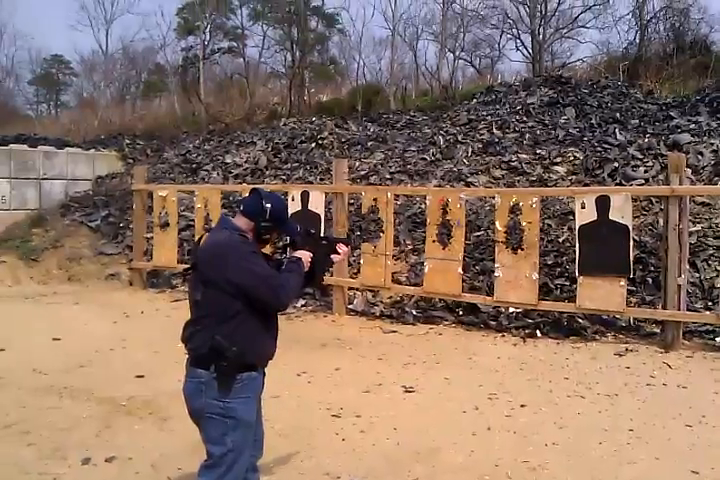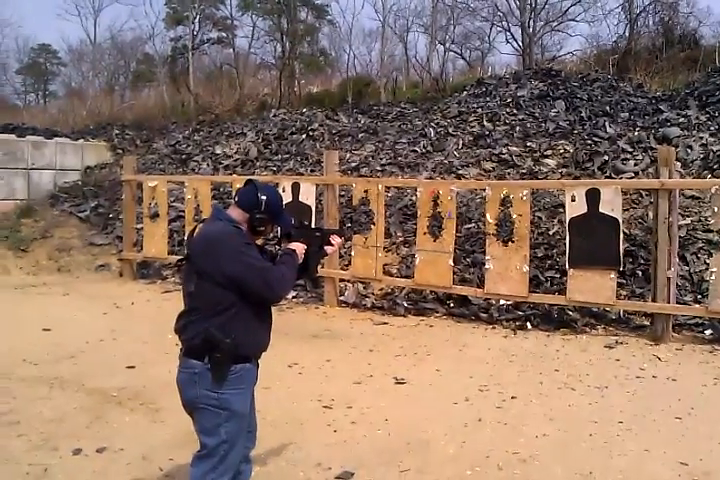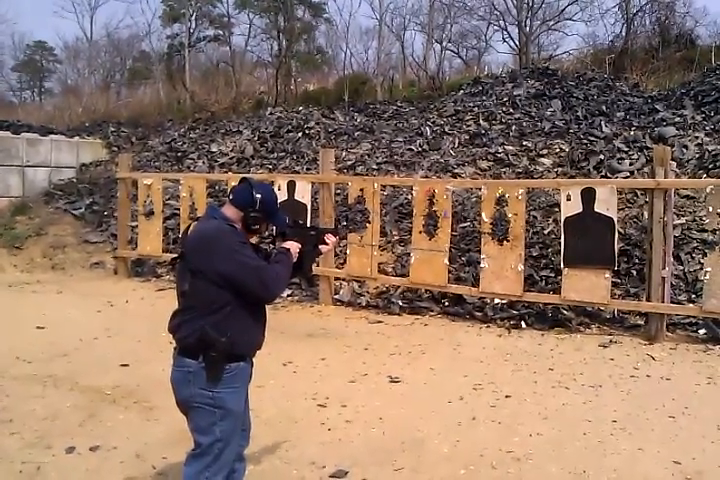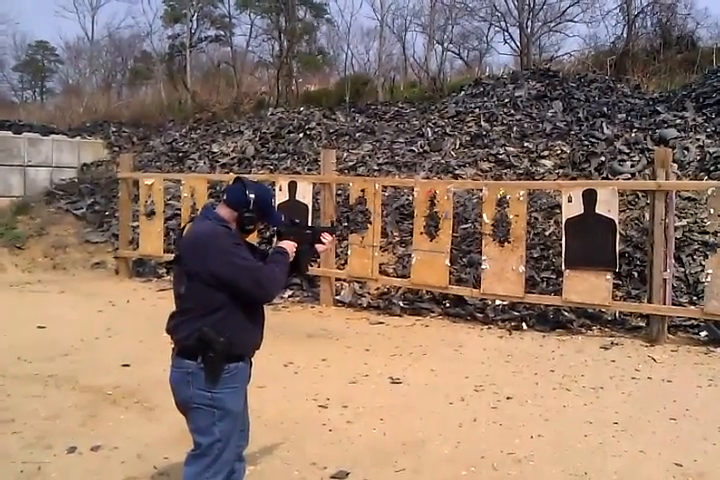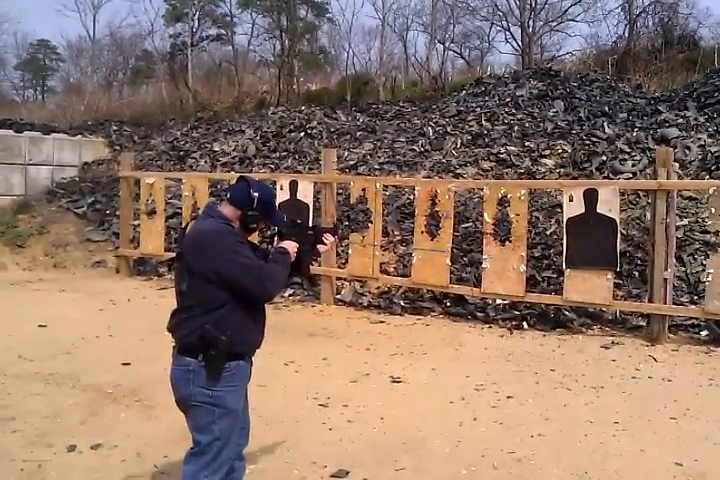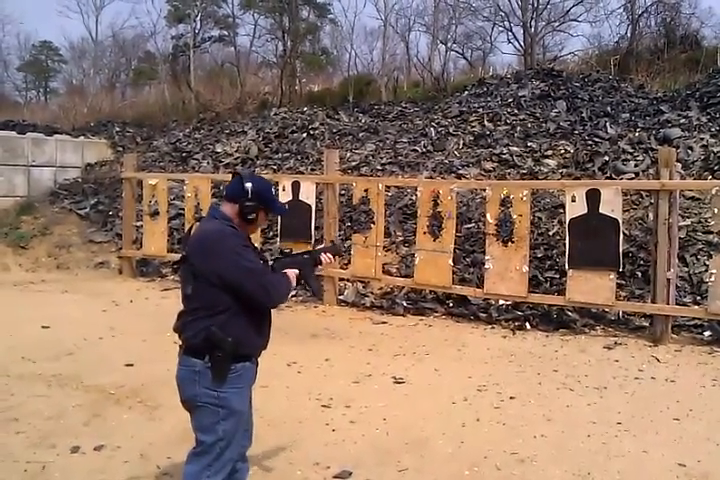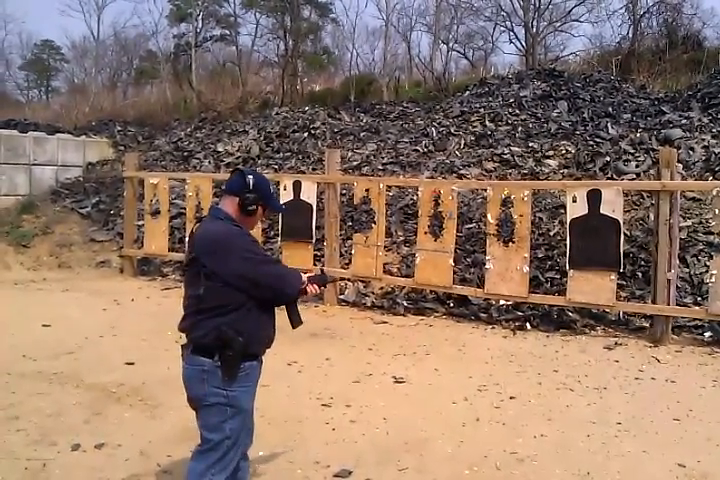
dt=0.7s
person 1, frame 1
left shoulder: (231, 244)
right shoulder: (230, 250)
left elbow: (270, 280)
right elbow: (278, 294)
right wrist: (296, 264)
left hip: (234, 375)
right hip: (223, 382)
left knee: (246, 456)
person 1, frame 2
left shoulder: (226, 235)
right shoulder: (223, 241)
left elbow: (264, 271)
right elbow: (272, 286)
right wrist: (291, 256)
left hip: (228, 367)
right hip: (216, 373)
left knee: (238, 447)
person 1, frame 3
left shoulder: (221, 234)
right shoulder: (217, 238)
left elbow: (259, 270)
right elbow: (267, 285)
right wrist: (285, 255)
left hip: (223, 365)
right hip: (211, 372)
left knee: (232, 446)
person 1, frame 4
left shoulder: (219, 235)
right shoulder: (211, 240)
left elbow: (258, 268)
right elbow: (263, 286)
right wrist: (282, 254)
left hip: (222, 366)
right hip: (209, 373)
left knee: (231, 447)
person 1, frame 5
left shoulder: (220, 233)
right shoulder: (214, 237)
left elbow: (257, 268)
right elbow: (264, 284)
right wrist: (283, 254)
left hip: (222, 364)
right hip: (209, 370)
left knee: (231, 446)
person 1, frame 6
left shoulder: (223, 235)
right shoulder: (220, 240)
left elbow: (257, 276)
right elbow: (266, 291)
right wrist: (289, 278)
left hip: (226, 367)
right hip: (215, 372)
left knee: (234, 447)
person 1, frame 7
left shoulder: (215, 232)
right shoulder: (227, 239)
left elbow: (252, 288)
right elbow: (279, 282)
left wrist: (297, 287)
right wrist: (299, 280)
left hip: (228, 363)
right hip: (221, 369)
left knee: (235, 446)
